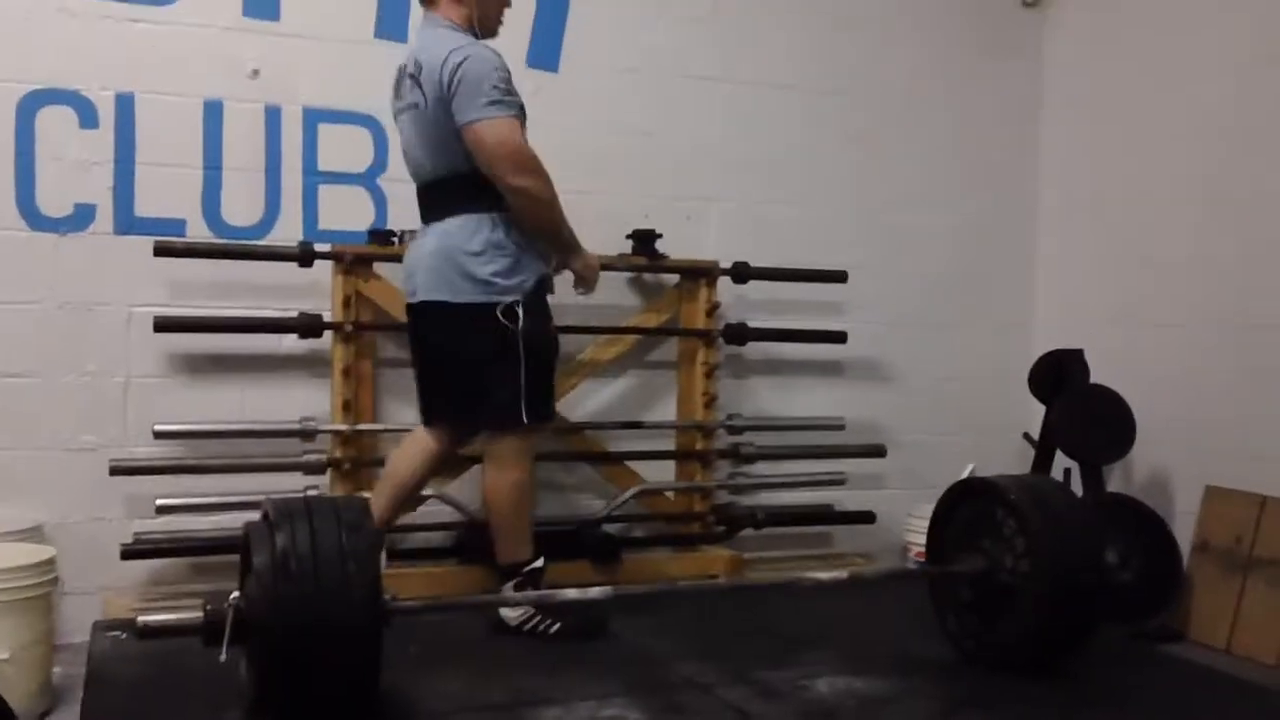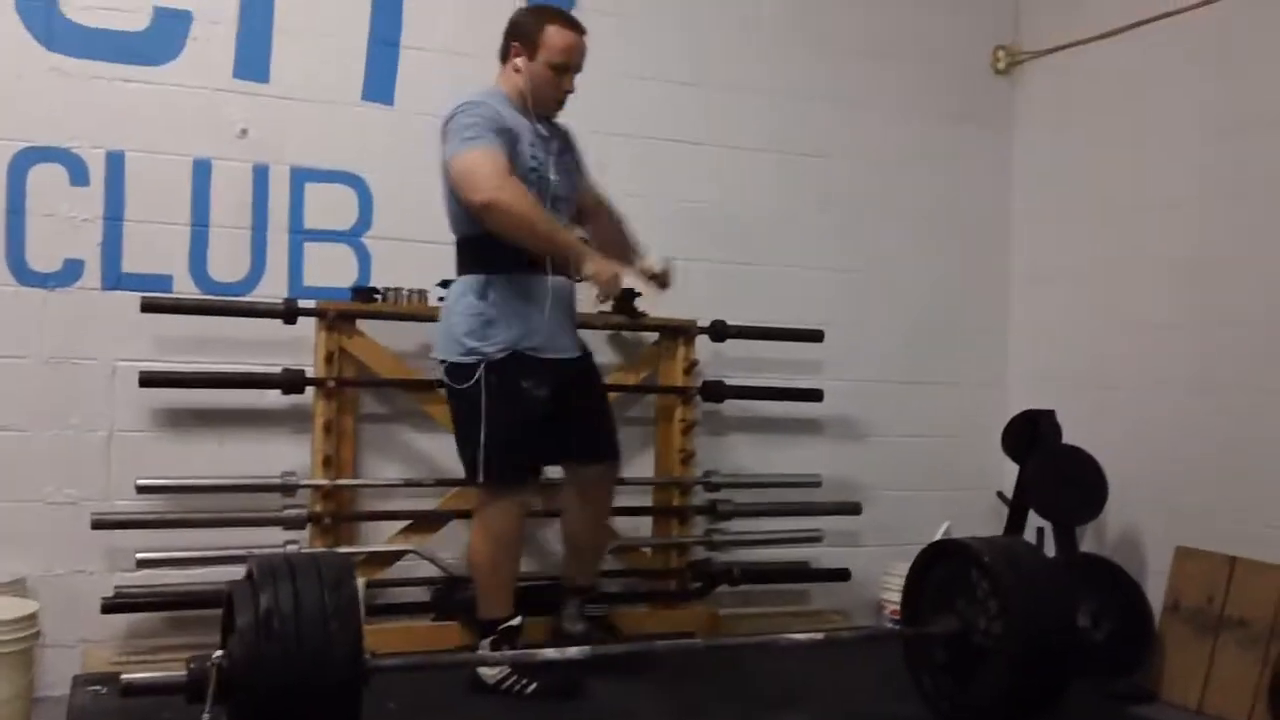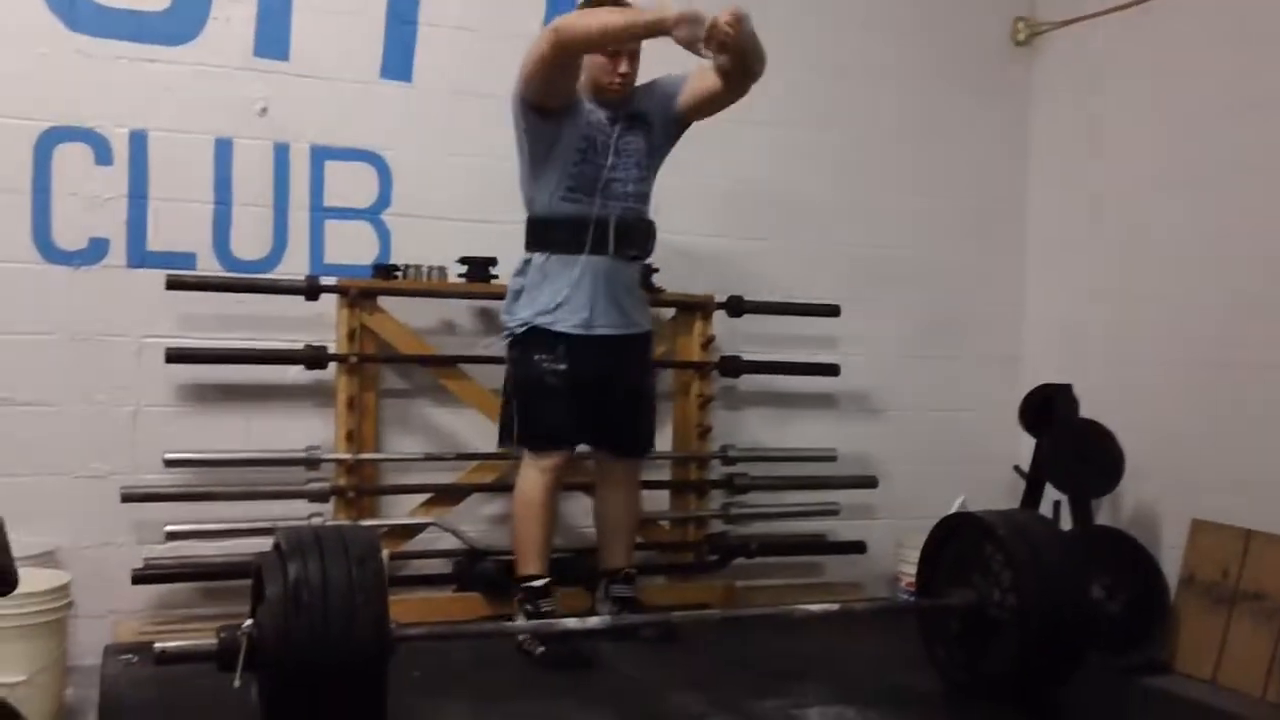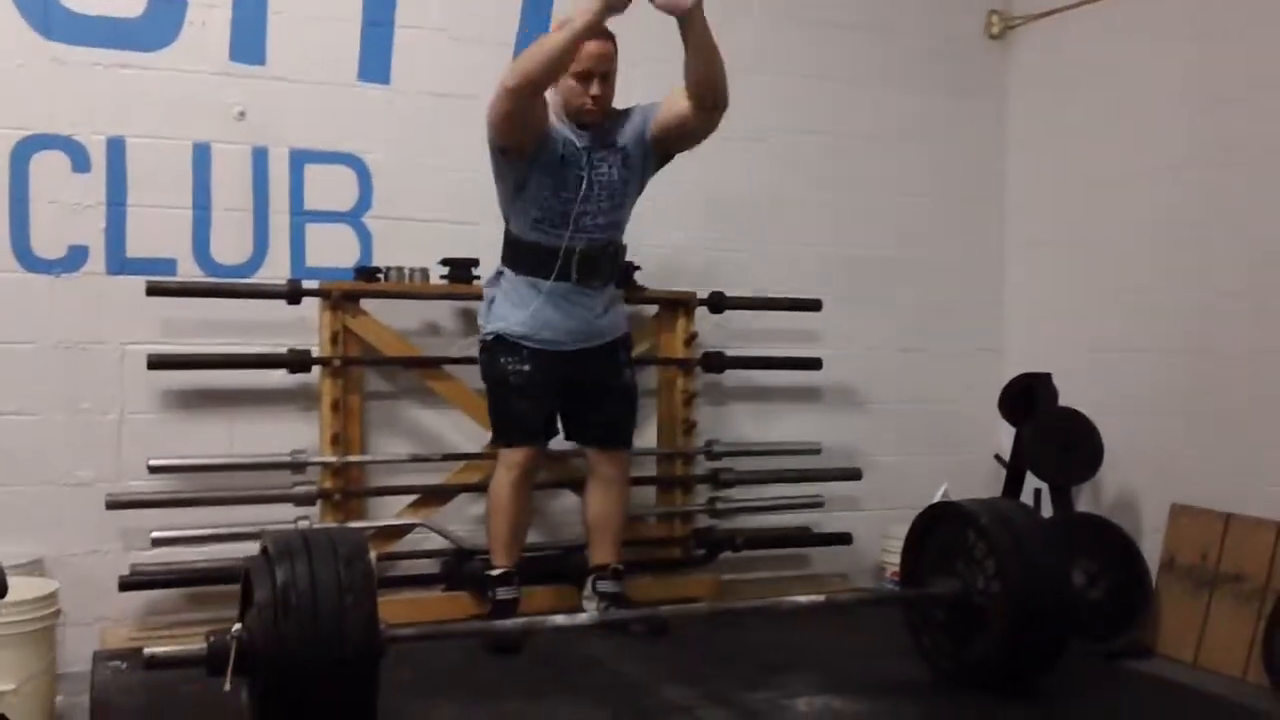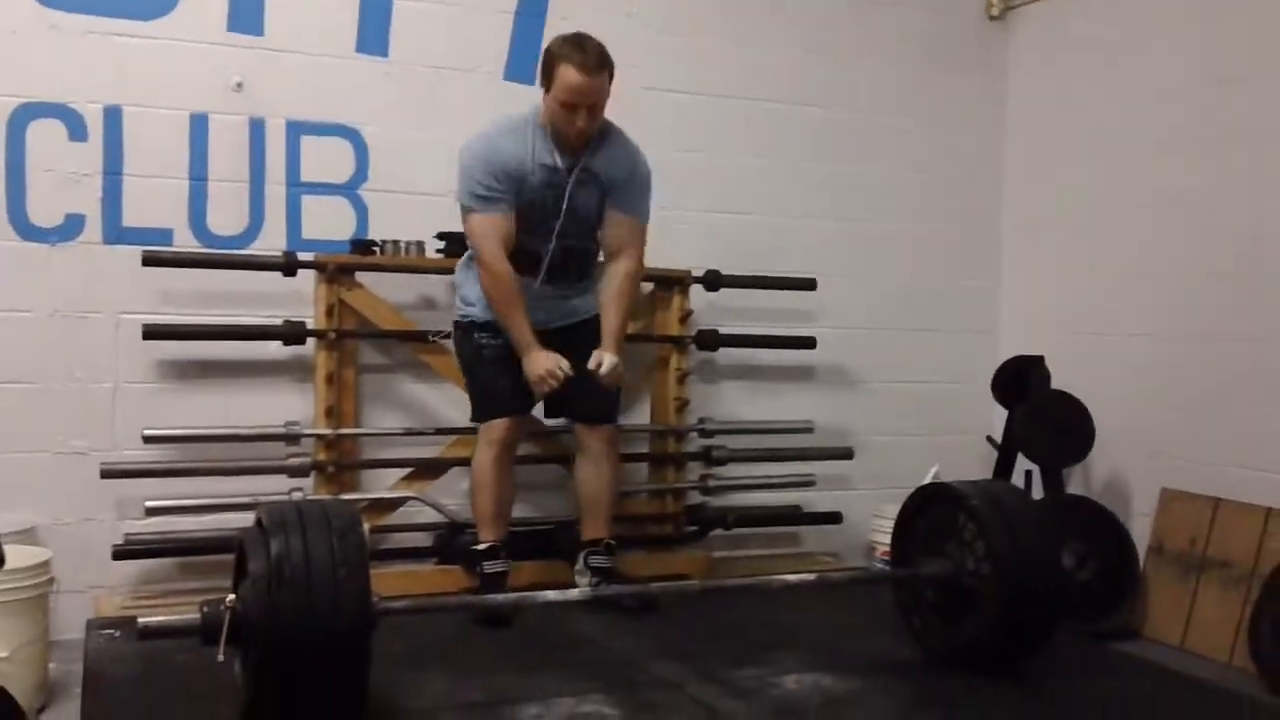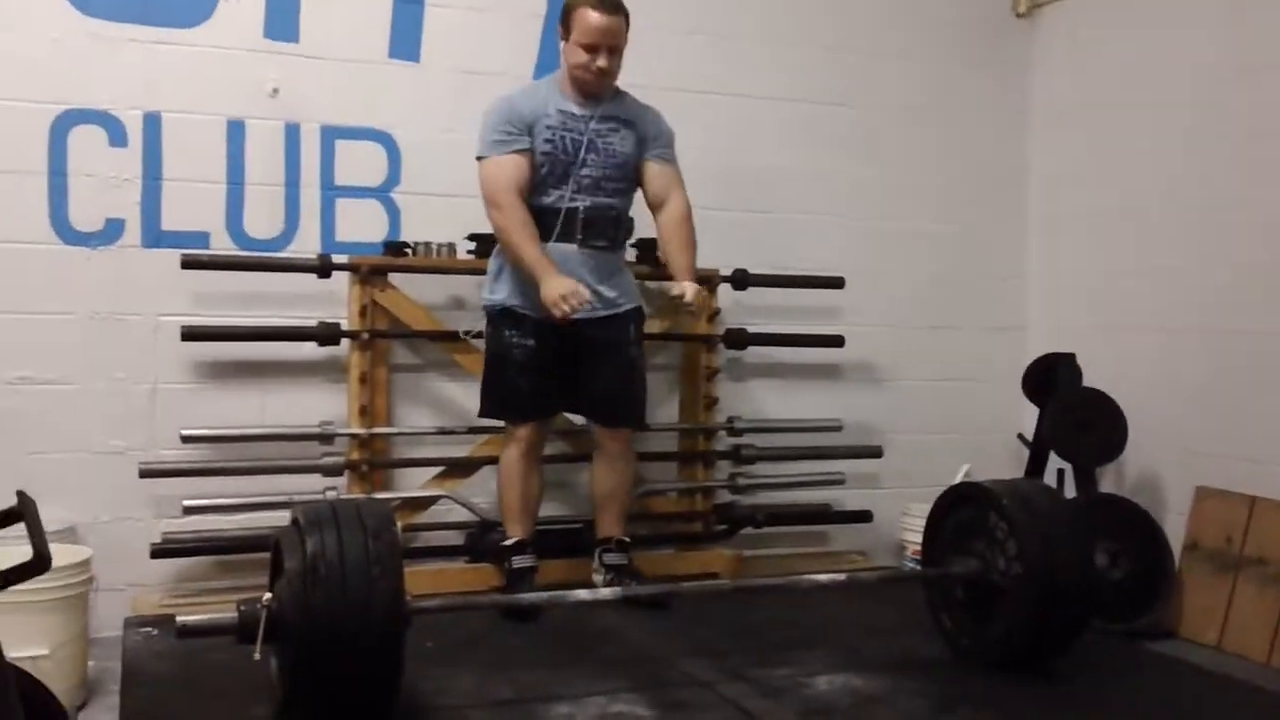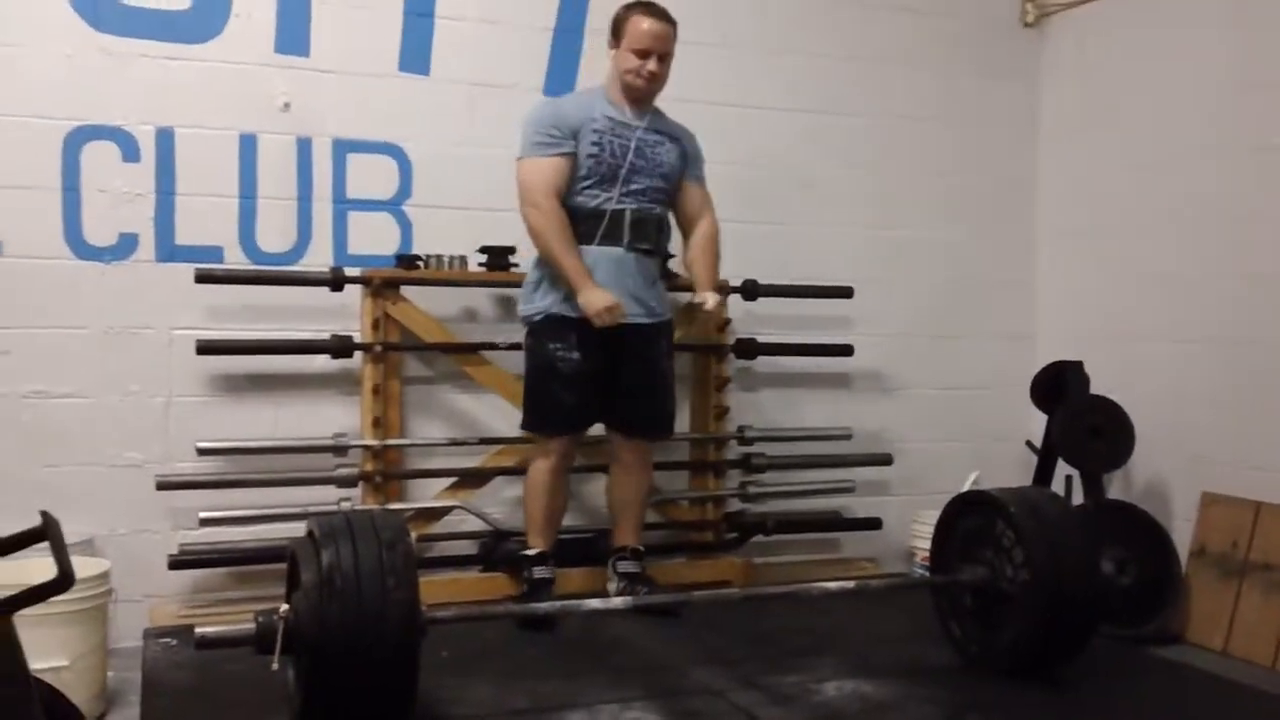
dt=0.4s
person 1, frame 1
left shoulder: (421, 61)
right shoulder: (470, 60)
right elbow: (515, 174)
left wrist: (548, 241)
right wrist: (571, 252)
left hip: (440, 271)
right hip: (489, 274)
left knee: (444, 428)
right knee: (514, 436)
right ankle: (523, 592)
person 1, frame 2
left shoulder: (555, 137)
right shoulder: (478, 118)
left elbow: (594, 207)
right elbow: (490, 195)
left wrist: (632, 256)
right wrist: (585, 258)
left hip: (554, 337)
right hip: (494, 342)
left knee: (595, 470)
right knee: (504, 489)
left ankle: (580, 609)
right ankle: (497, 650)
person 1, frame 3
left shoulder: (654, 106)
right shoulder: (548, 101)
left elbow: (740, 75)
left hip: (624, 320)
right hip: (549, 317)
left knee: (623, 460)
right knee: (546, 457)
left ankle: (617, 594)
right ankle: (531, 606)
person 1, frame 4
left shoulder: (637, 132)
right shoulder: (526, 129)
left elbow: (707, 106)
right elbow: (517, 84)
left hip: (600, 330)
right hip: (522, 326)
left knee: (610, 458)
right knee: (519, 455)
left ankle: (605, 587)
right ankle: (502, 592)
person 1, frame 5
left shoulder: (625, 161)
right shoulder: (493, 150)
left elbow: (623, 260)
right elbow: (492, 261)
left wrist: (610, 346)
right wrist: (530, 351)
left hip: (576, 311)
right hip: (492, 311)
left knee: (598, 431)
right knee: (501, 428)
left ankle: (596, 562)
right ankle: (490, 567)
person 1, frame 6
left shoulder: (645, 122)
right shoulder: (517, 110)
left elbow: (671, 203)
right elbow: (503, 202)
left wrist: (684, 278)
right wrist: (547, 279)
left hip: (613, 304)
right hip: (525, 302)
left knee: (616, 432)
right knee: (525, 431)
left ankle: (613, 559)
right ankle: (518, 564)
person 1, frame 7
left shoulder: (679, 141)
right shoulder: (561, 115)
left elbow: (699, 222)
right elbow: (539, 205)
left wrist: (706, 288)
right wrist: (585, 290)
left hip: (646, 314)
right hip: (566, 310)
left knee: (635, 444)
right knee: (555, 444)
left ankle: (626, 567)
right ankle: (537, 574)
